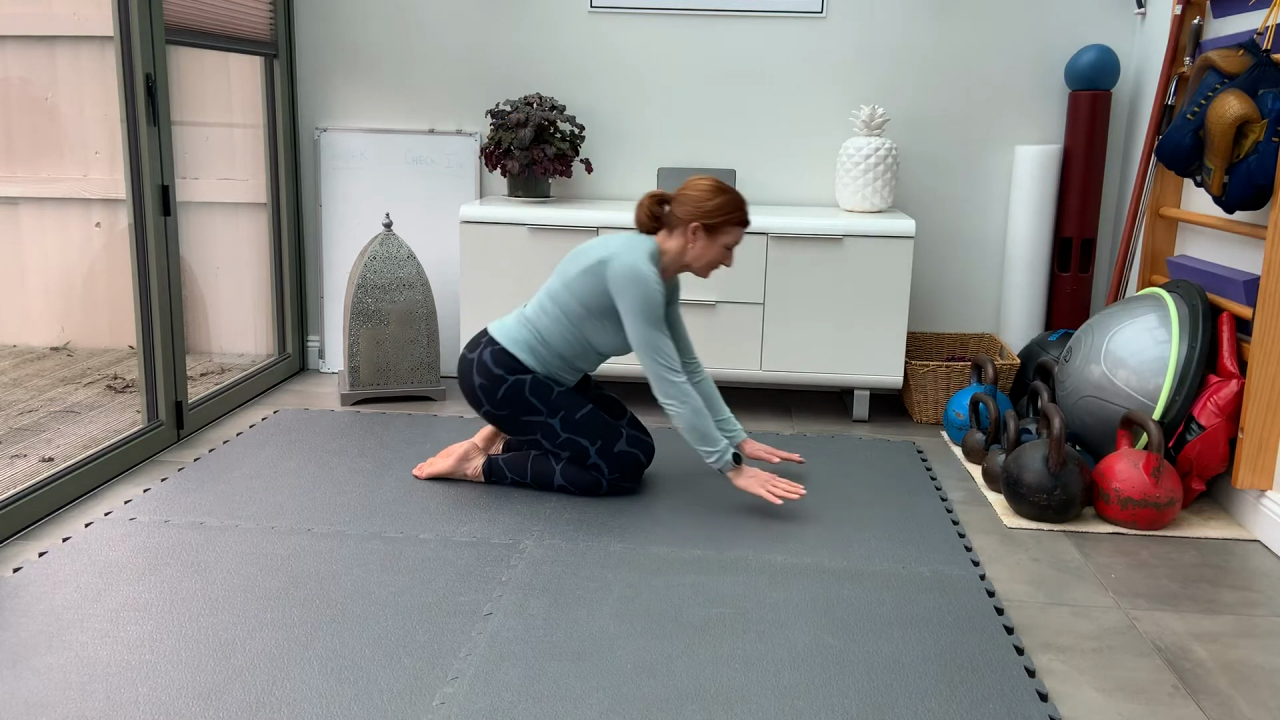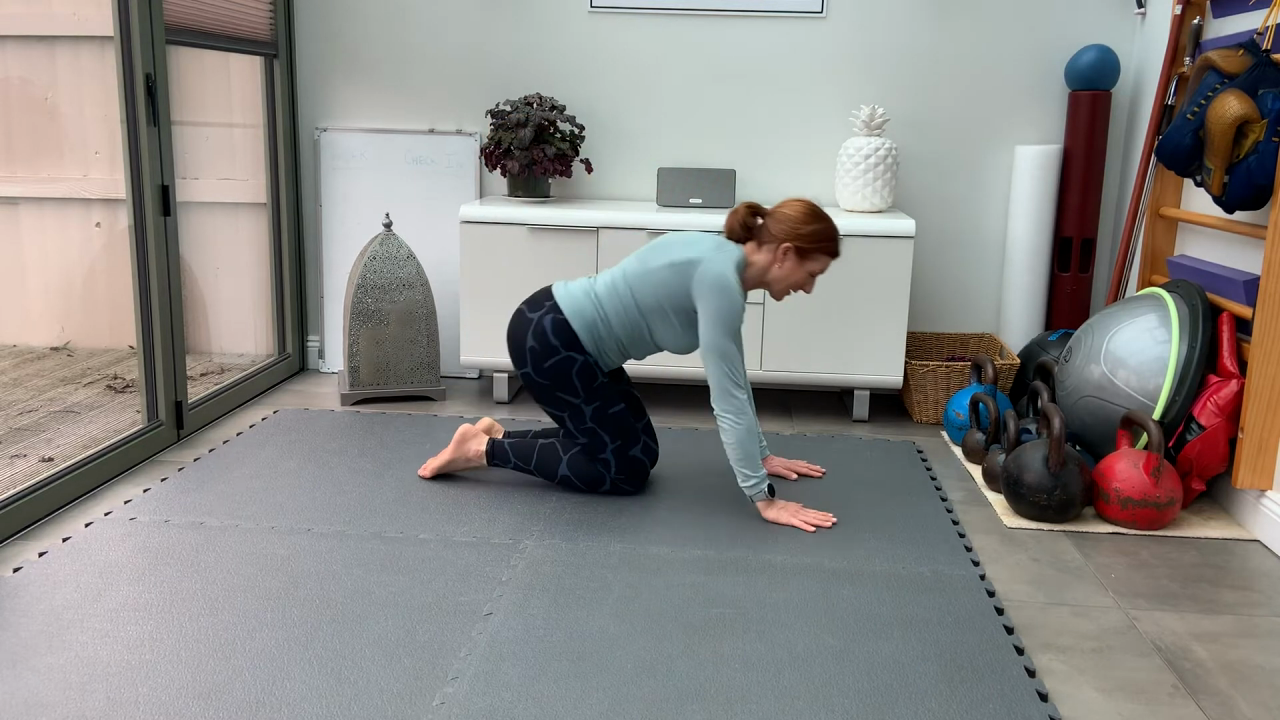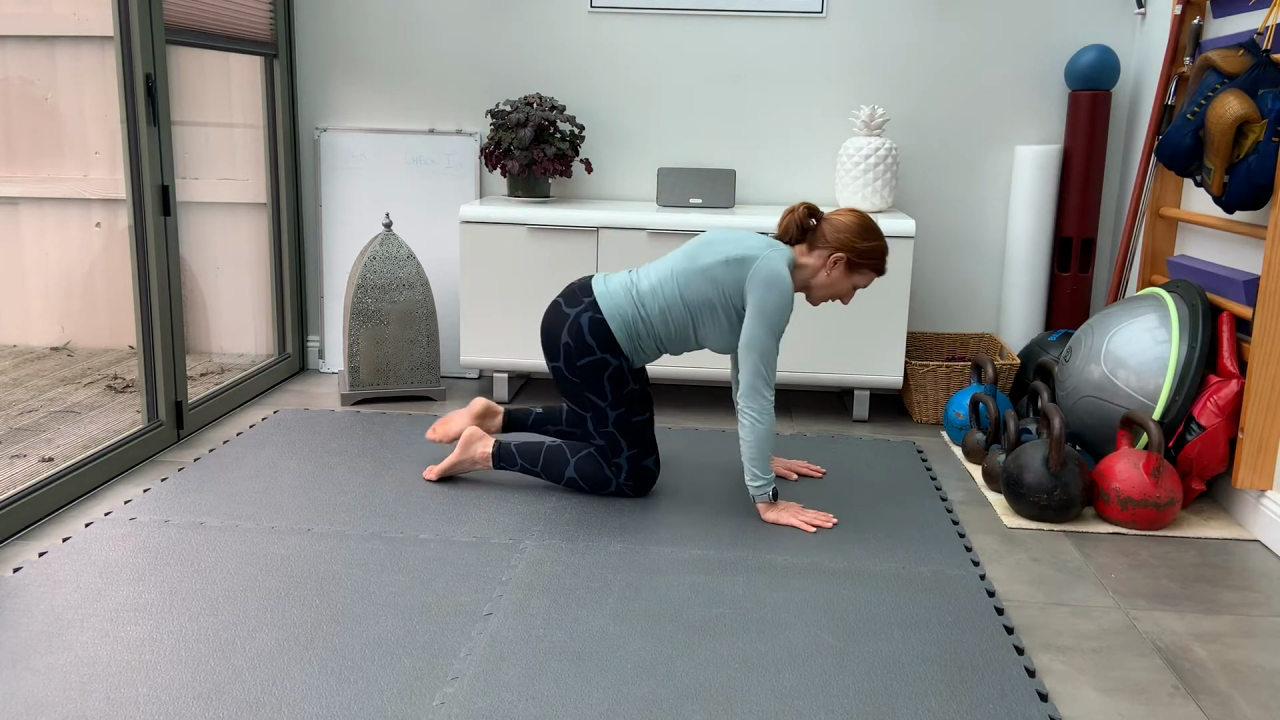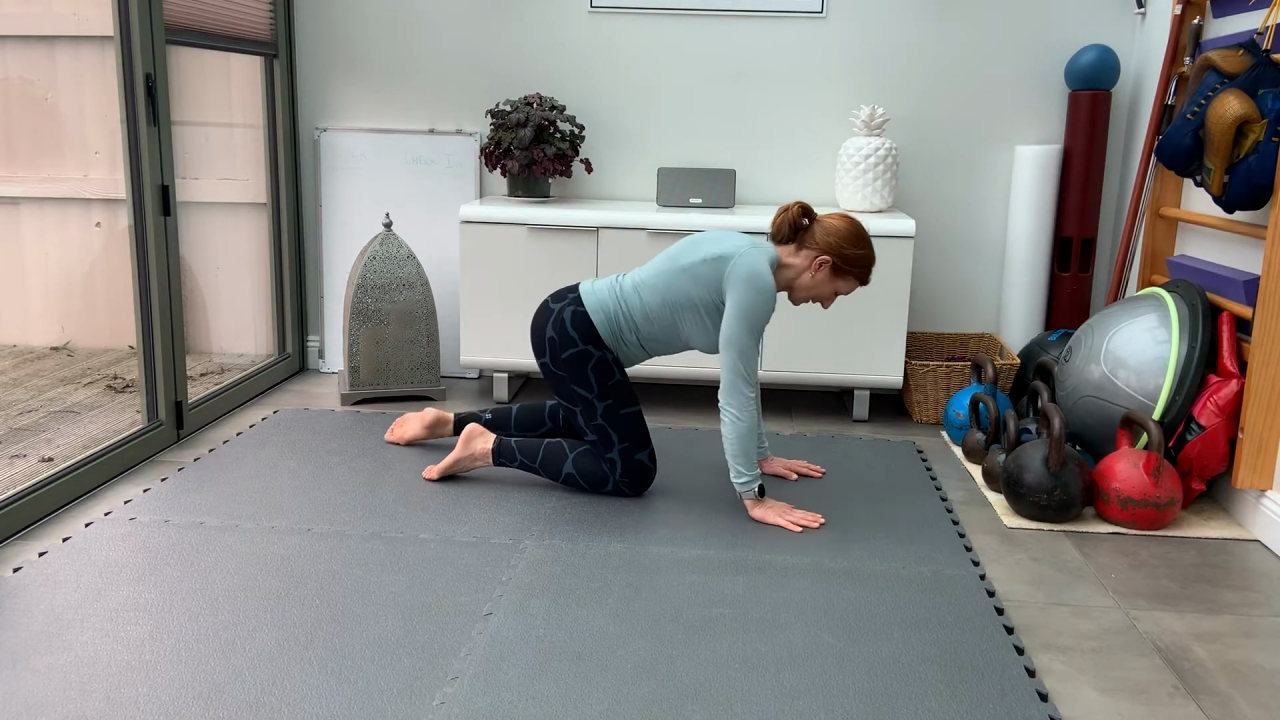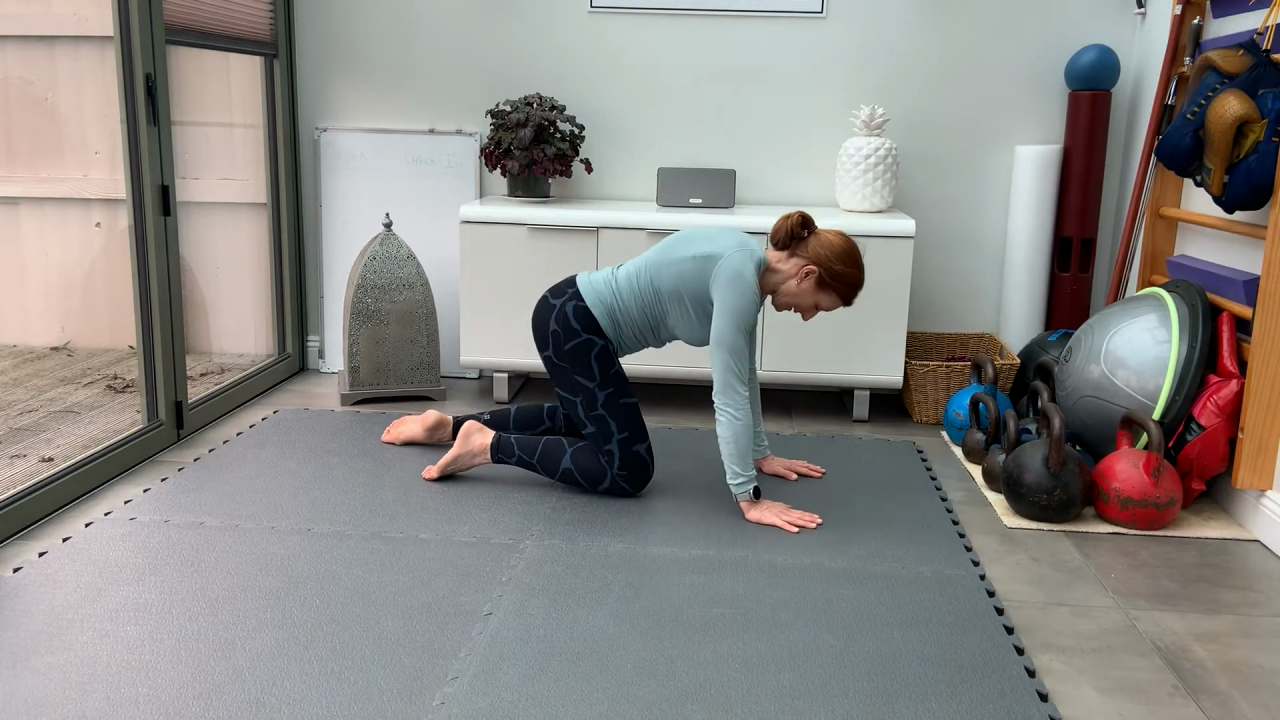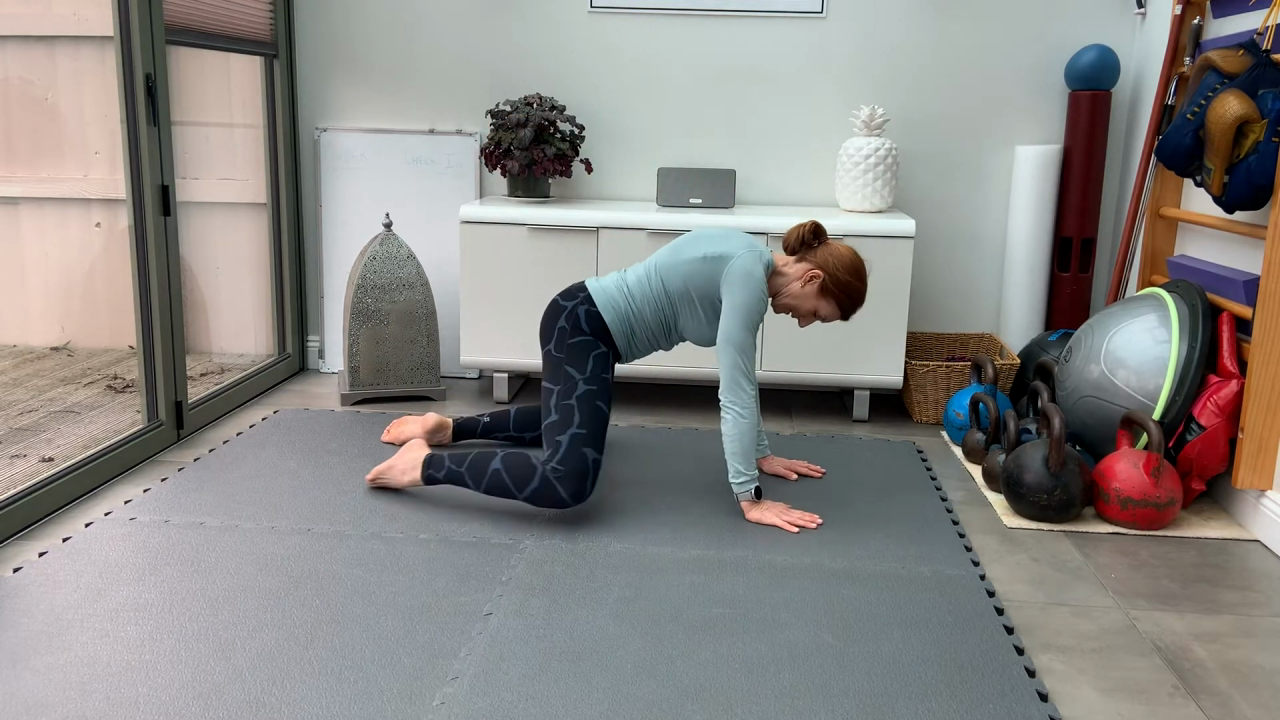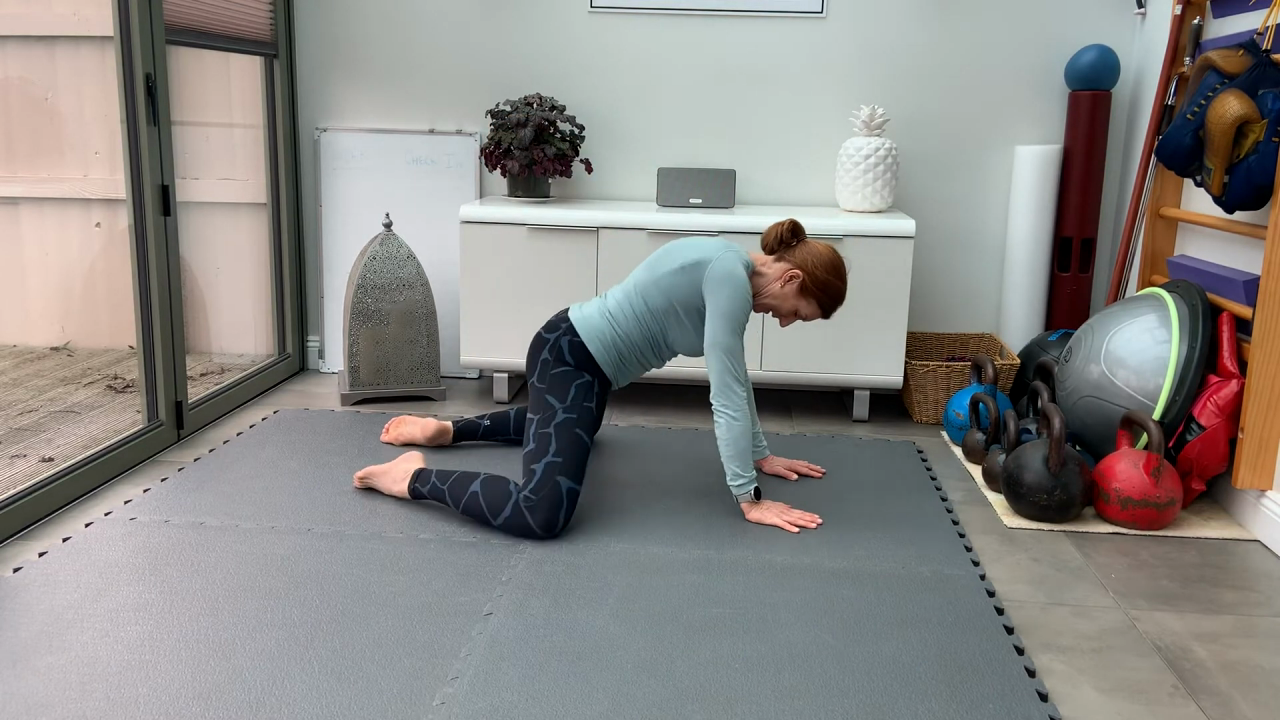
dt=0.4s
person 1, frame 1
left shoulder: (661, 272)
right shoulder: (633, 270)
left elbow: (689, 368)
right elbow: (669, 385)
left wrist: (737, 439)
right wrist: (730, 466)
left hip: (533, 369)
right hip: (498, 371)
left knee: (635, 448)
right knee: (621, 466)
left ankle: (504, 442)
right ankle: (481, 464)
person 1, frame 2
left shoulder: (726, 265)
right shoulder: (719, 277)
left elbow: (733, 379)
right elbow: (727, 397)
left wrist: (760, 455)
right wrist: (764, 497)
left hip: (567, 332)
right hip: (548, 338)
left knee: (640, 452)
right knee: (624, 470)
left ankle: (499, 435)
right ankle: (483, 450)
person 1, frame 3
left shoulder: (764, 260)
right shoulder: (773, 279)
left elbow: (744, 375)
right elbow: (755, 396)
left wrist: (761, 458)
right wrist: (765, 500)
left hip: (591, 317)
right hip: (584, 334)
left knee: (615, 427)
right knee: (632, 472)
left ankle: (496, 417)
right ankle: (490, 449)
person 1, frame 4
left shoulder: (753, 262)
right shoulder: (756, 277)
left elbow: (744, 376)
right elbow: (736, 394)
left wrist: (760, 455)
right wrist: (752, 497)
left hip: (576, 324)
right hip: (573, 334)
left knee: (582, 417)
right knee: (631, 471)
left ankle: (451, 424)
right ankle: (489, 449)
person 1, frame 5
left shoulder: (752, 270)
right shoulder: (739, 274)
left elbow: (745, 373)
right elbow: (728, 393)
left wrist: (760, 453)
right wrist: (749, 499)
left hip: (580, 319)
right hip: (571, 322)
left knee: (583, 420)
right knee: (629, 471)
left ankle: (450, 426)
right ankle: (487, 446)
person 1, frame 6
left shoulder: (750, 268)
right shoulder: (749, 275)
left elbow: (743, 379)
right elbow: (734, 392)
left wrist: (761, 454)
right wrist: (749, 499)
left hip: (588, 324)
right hip: (581, 327)
left knee: (579, 425)
right knee: (567, 482)
left ankle: (449, 428)
right ankle: (423, 464)
person 1, frame 7
left shoulder: (730, 268)
right shoulder: (730, 277)
left elbow: (735, 377)
right elbow: (726, 395)
left wrist: (760, 454)
right wrist: (749, 500)
left hip: (580, 352)
right hip: (567, 358)
left knee: (577, 429)
right knee: (541, 515)
left ankle: (447, 430)
right ankle: (417, 478)
